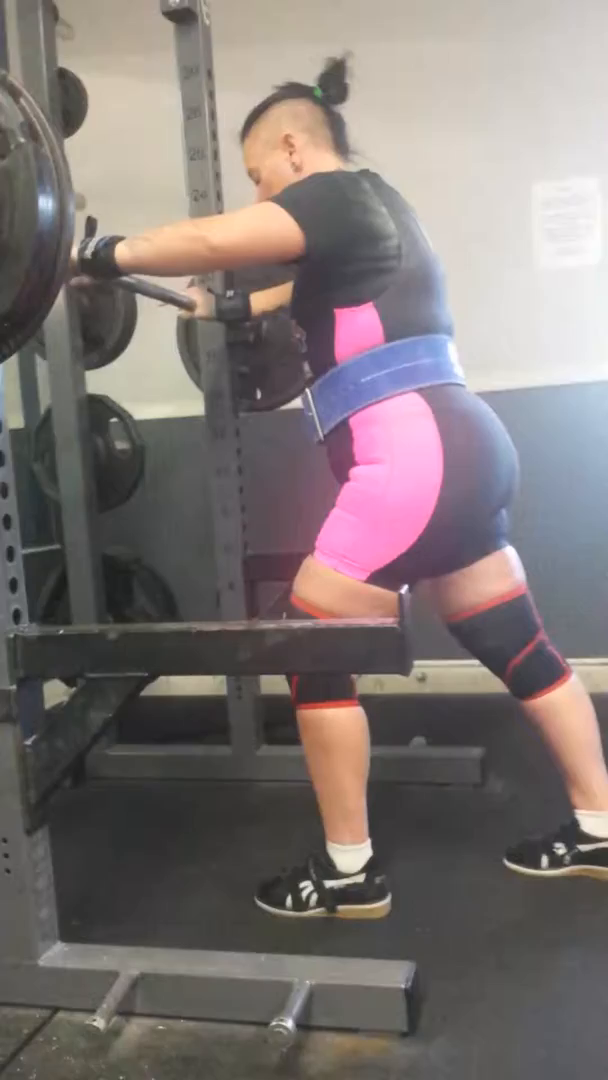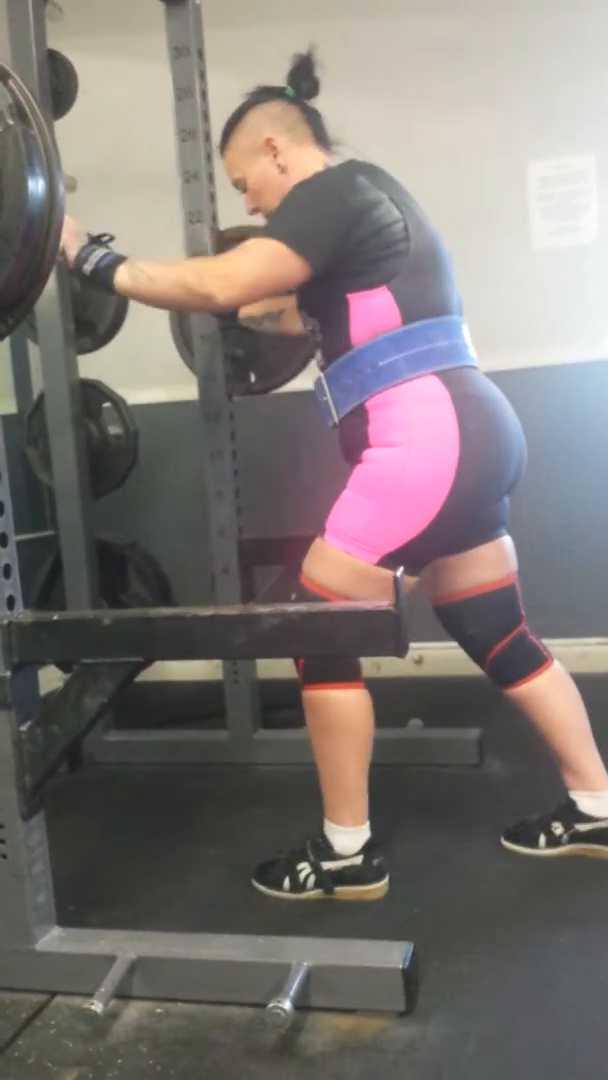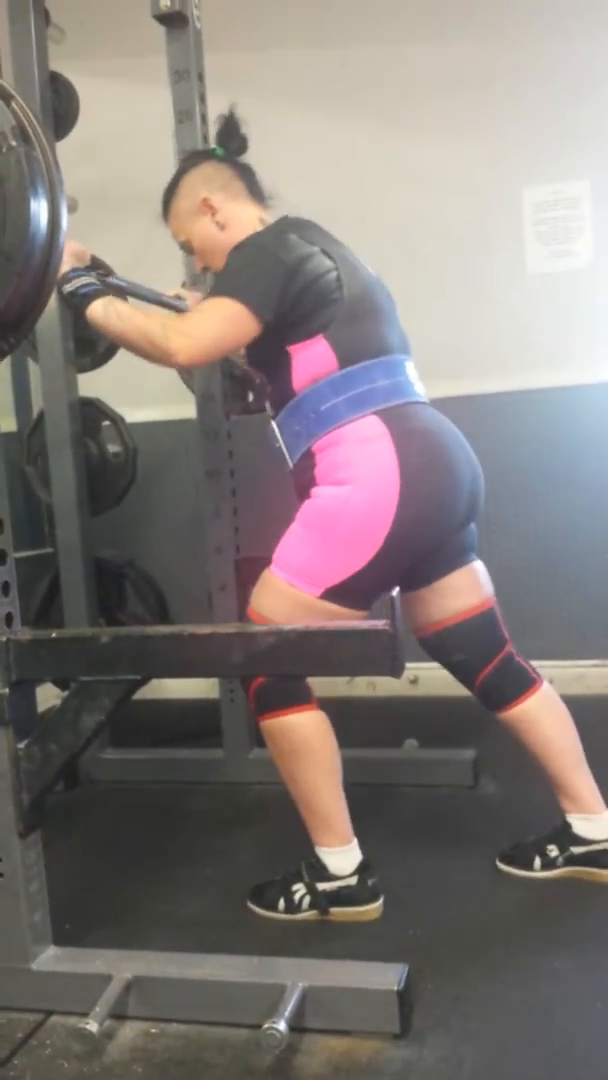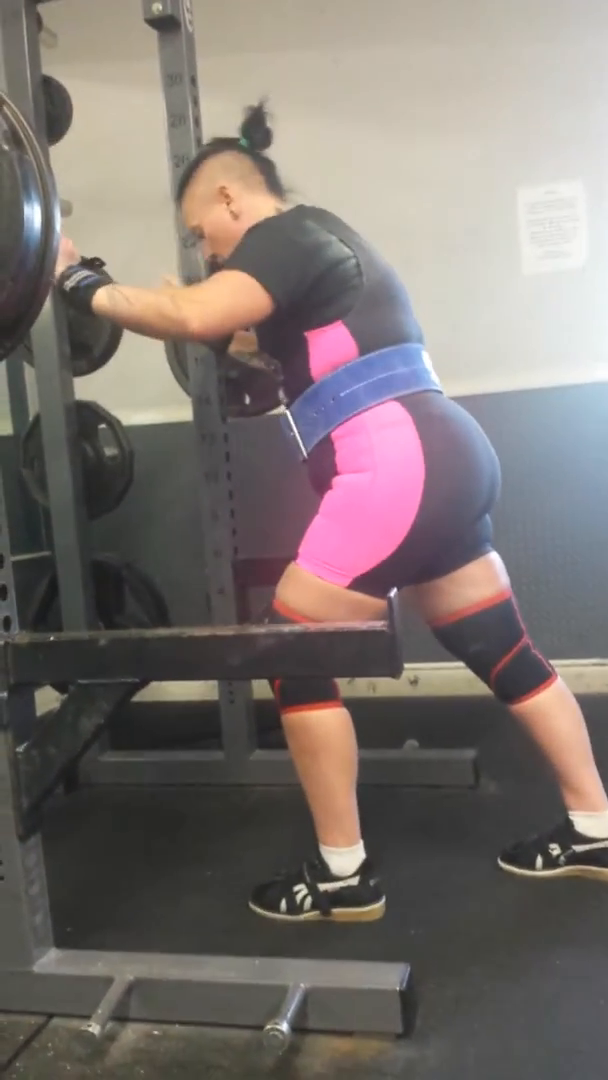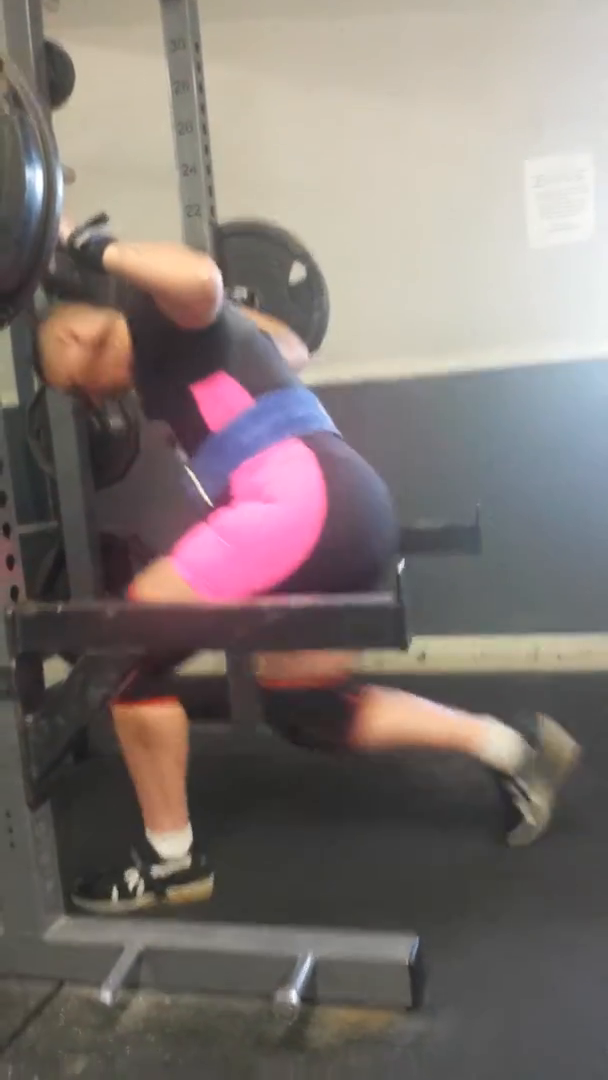
dt=1s
person 1, frame 1
left shoulder: (339, 194)
right shoulder: (367, 207)
left elbow: (216, 238)
left wrist: (103, 255)
right wrist: (231, 308)
left hip: (413, 456)
right hip: (460, 447)
right knee: (515, 647)
left ankle: (349, 871)
person 1, frame 2
left shoulder: (335, 192)
right shoulder: (362, 197)
left elbow: (222, 285)
right elbow: (314, 298)
left wrist: (98, 264)
right wrist: (250, 303)
left hip: (424, 440)
right hip: (469, 431)
right knee: (497, 635)
left ankle: (348, 853)
person 1, frame 3
left shoulder: (270, 249)
right shoulder: (311, 250)
left elbow: (184, 348)
left wrist: (81, 291)
right wrist: (210, 319)
left hip: (377, 479)
right hip: (432, 466)
left knee: (268, 664)
right knee: (486, 660)
left ankle: (340, 874)
person 1, frame 4
left shoulder: (288, 234)
right shoulder: (319, 241)
left elbow: (196, 315)
left wrist: (84, 286)
right wrist: (230, 337)
left hip: (395, 467)
right hip: (446, 457)
right knee: (502, 652)
left ankle: (343, 875)
person 1, frame 5
left shoulder: (164, 323)
right shoulder: (187, 338)
left elbow: (197, 283)
right elbow: (290, 352)
left wrist: (92, 248)
left hip: (303, 503)
right hip: (348, 507)
right knee: (309, 713)
left ankle: (170, 862)
right ankle: (515, 748)
